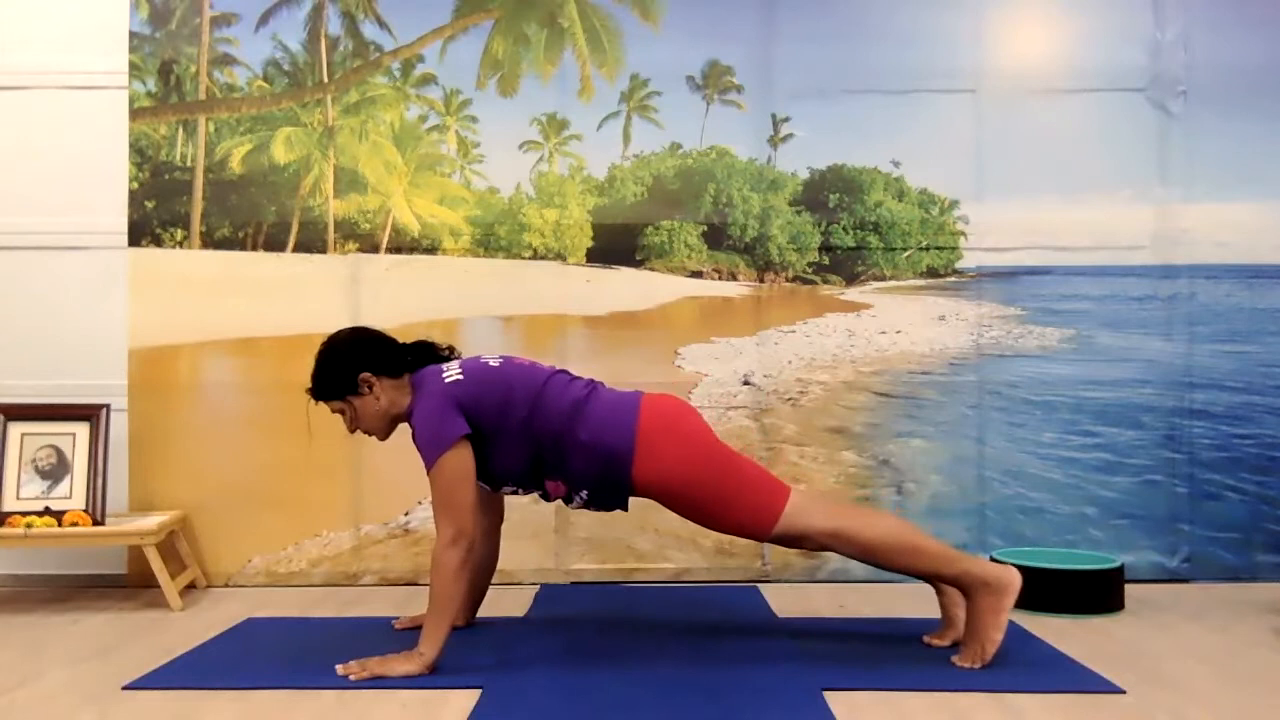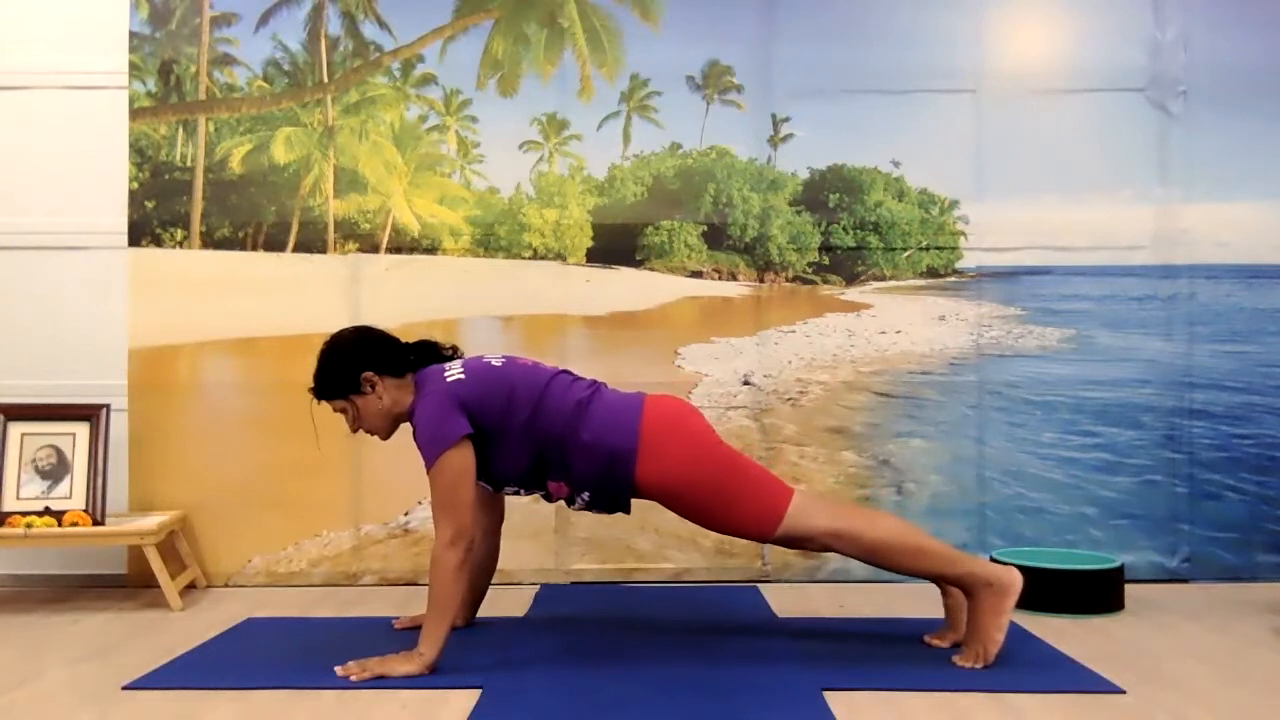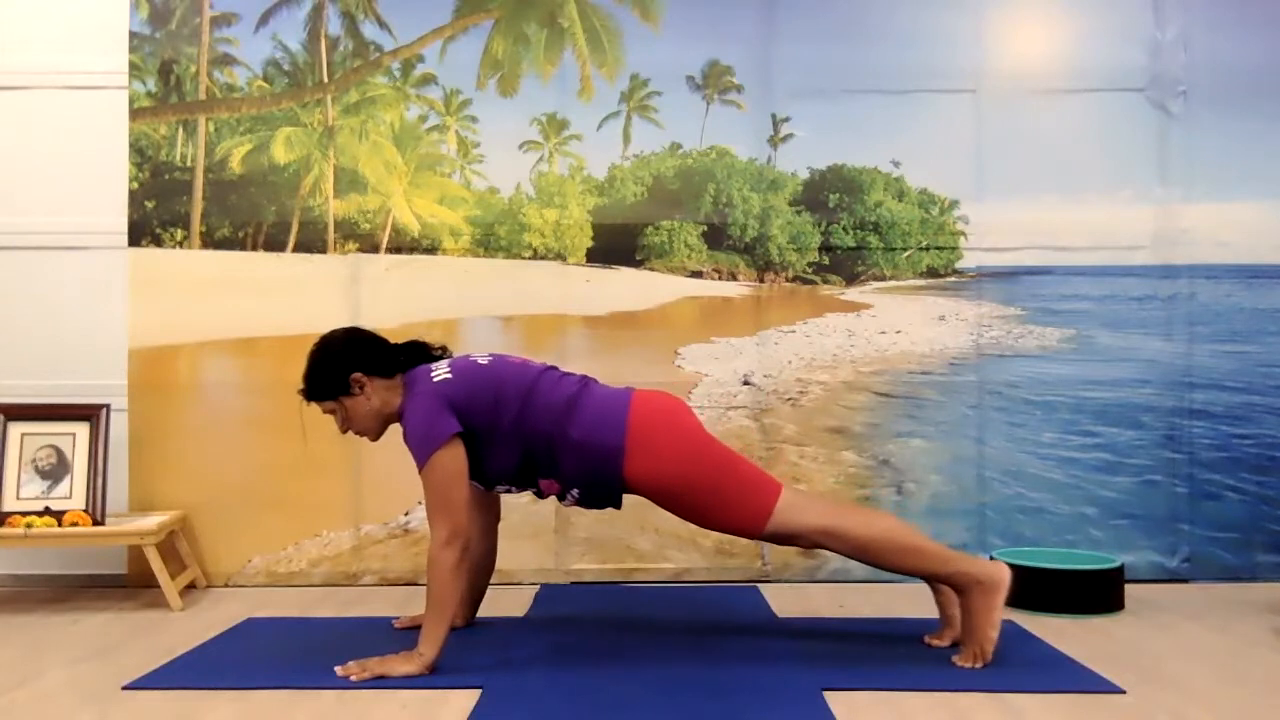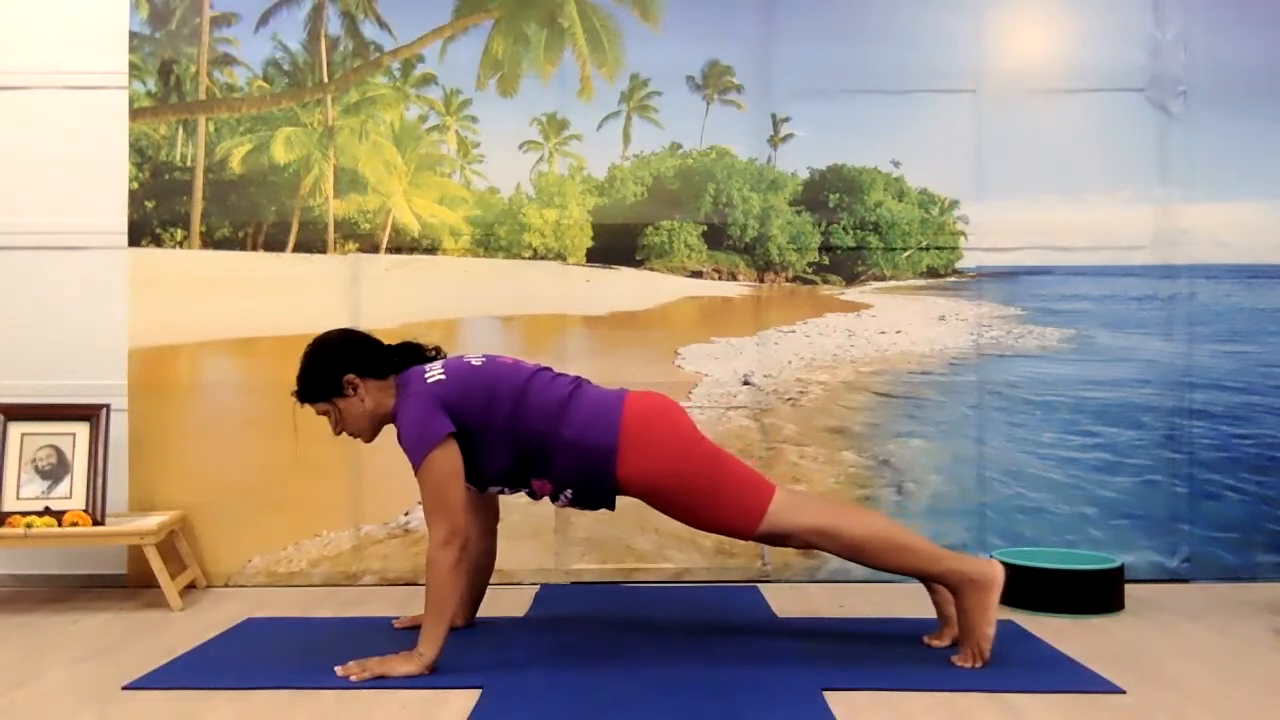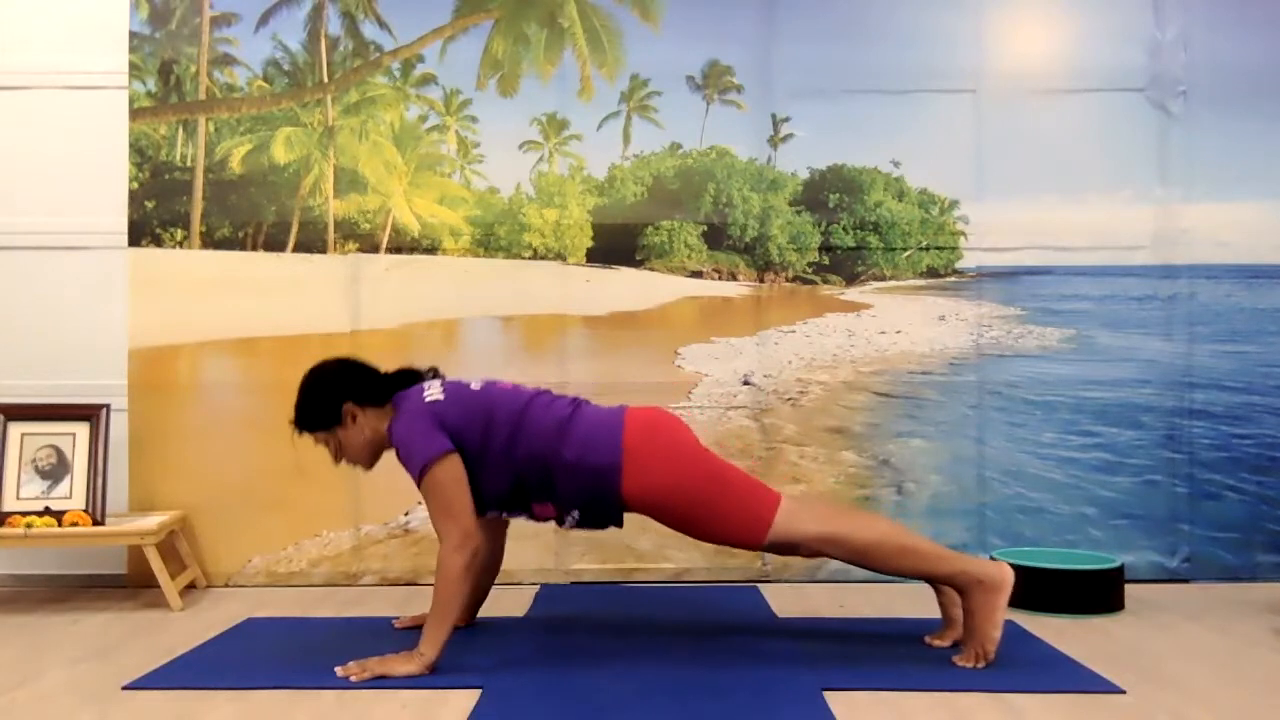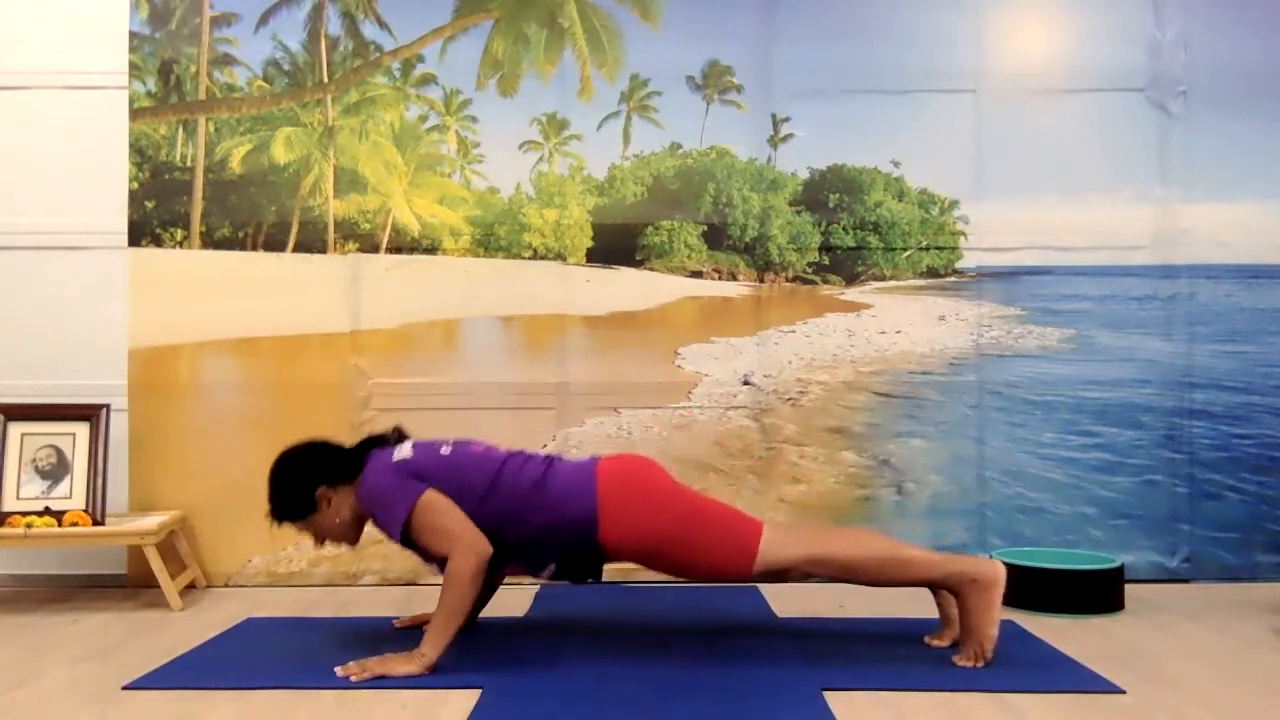
dt=0.3s
person 1, frame 1
left shoulder: (431, 404)
right shoulder: (453, 387)
left elbow: (455, 538)
right elbow: (487, 520)
left wrist: (424, 652)
right wrist: (461, 613)
left hip: (654, 446)
right hip: (650, 433)
left knee: (809, 521)
right knee: (801, 522)
left ankle: (982, 577)
right ankle: (946, 575)
person 1, frame 2
left shoulder: (431, 403)
right shoulder: (457, 389)
left elbow: (454, 538)
right elbow: (487, 519)
left wrist: (423, 654)
right wrist: (461, 613)
left hip: (655, 452)
right hip: (652, 435)
left knee: (810, 525)
right knee: (804, 521)
left ankle: (983, 579)
right ankle: (949, 577)
person 1, frame 3
left shoulder: (422, 405)
right shoulder: (446, 387)
left elbow: (450, 537)
right elbow: (483, 518)
left wrist: (422, 652)
right wrist: (460, 612)
left hip: (646, 444)
right hip: (641, 428)
left knee: (804, 521)
right knee: (795, 520)
left ankle: (972, 575)
right ankle: (945, 576)
person 1, frame 4
left shoulder: (416, 404)
right shoulder: (440, 390)
left elbow: (450, 537)
right elbow: (482, 519)
left wrist: (423, 654)
right wrist: (460, 613)
left hip: (637, 445)
right hip: (636, 430)
left knee: (795, 522)
right knee: (787, 521)
left ankle: (965, 575)
right ankle: (941, 575)
person 1, frame 5
left shoulder: (411, 424)
right shoulder: (434, 409)
left elbow: (462, 543)
right elbow: (489, 528)
left wrist: (424, 651)
right wrist: (458, 614)
left hip: (641, 460)
right hip: (637, 446)
left knee: (802, 530)
right knee: (794, 530)
left ankle: (975, 575)
right ankle: (947, 576)
person 1, frame 6
left shoulder: (381, 485)
right shoulder: (407, 465)
left elbow: (473, 553)
right elbow: (491, 537)
left wrist: (425, 653)
right wrist: (450, 618)
left hip: (620, 510)
right hip: (615, 490)
left knee: (789, 553)
right knee: (785, 550)
left ankle: (966, 575)
right ankle: (943, 573)
